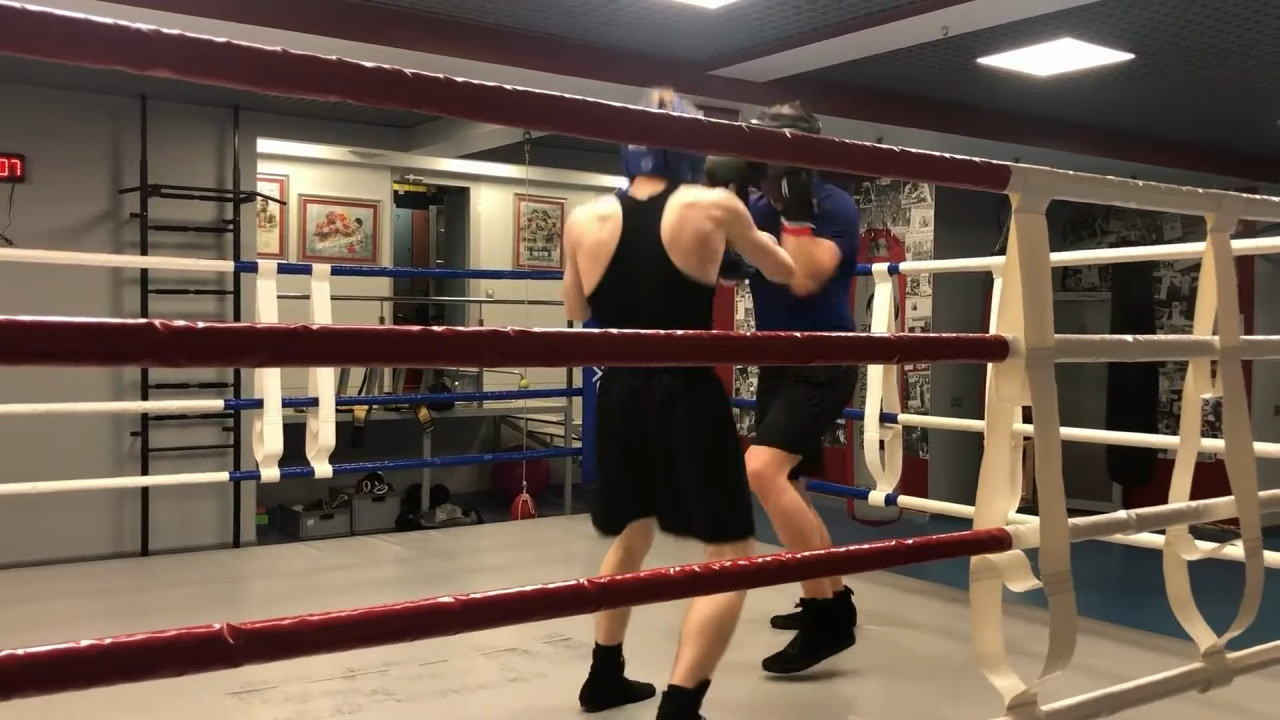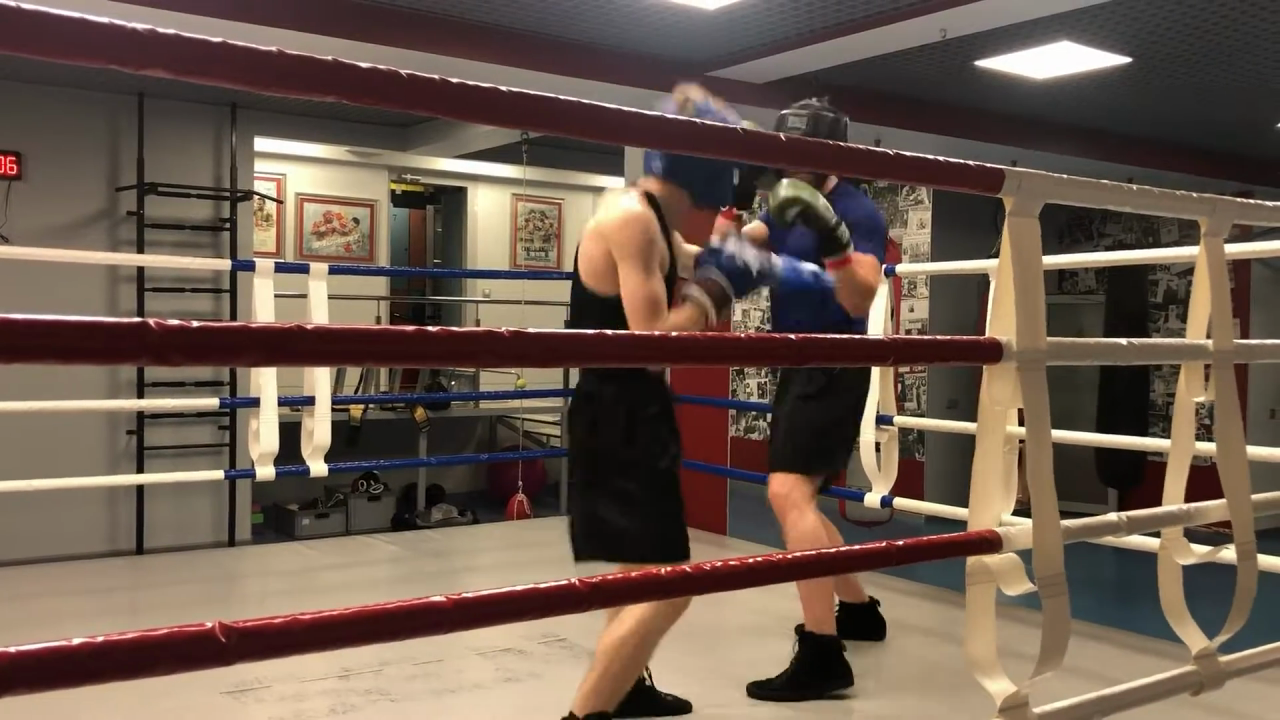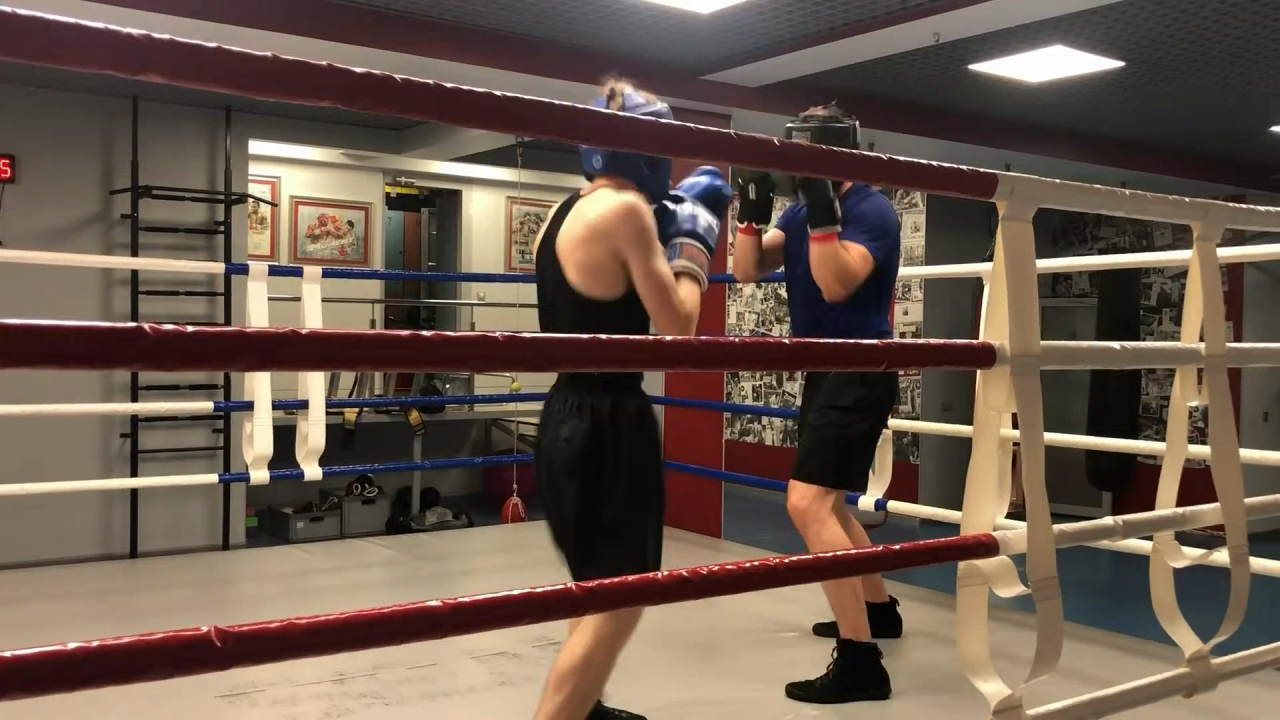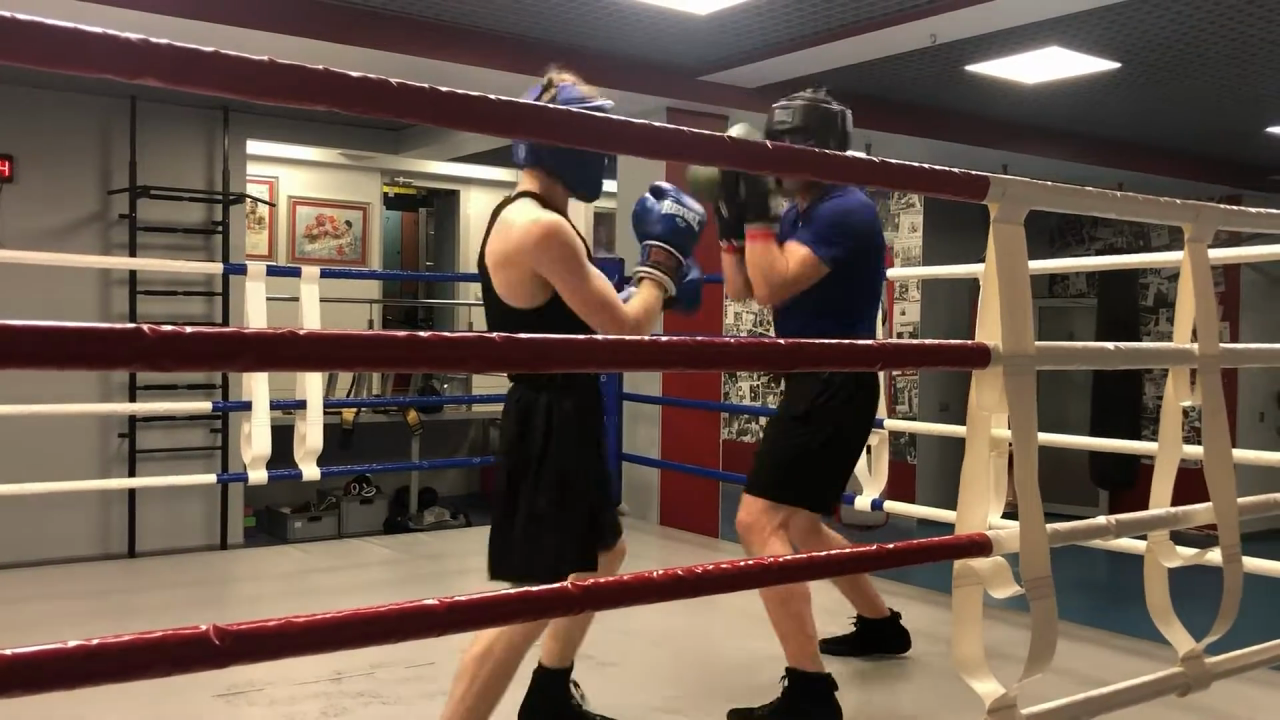
dt=0.7s
person 1, frame 1
left shoulder: (586, 220)
right shoulder: (713, 207)
right elbow: (784, 274)
right wrist: (750, 234)
left hip: (620, 402)
right hip: (688, 402)
left knee: (630, 537)
right knee: (727, 561)
person 1, frame 2
left shoulder: (648, 208)
right shoulder: (630, 219)
left elbow: (684, 261)
right elbow: (653, 338)
left wrist: (775, 267)
right wrist: (720, 283)
left hip: (629, 410)
right hip: (618, 417)
left knee: (649, 572)
right knee: (664, 589)
person 1, frame 3
left shoulder: (568, 208)
right shoulder: (623, 213)
right elbow: (676, 325)
left wrist: (686, 208)
right wrist: (693, 252)
left hip: (576, 416)
right hip: (604, 420)
left knee: (613, 577)
right knee: (616, 601)
person 1, frame 4
left shoulder: (526, 215)
right shoulder: (541, 229)
right elbow: (622, 331)
left wrist: (649, 277)
right wrist: (664, 257)
left hip: (564, 419)
right hip: (550, 425)
left knee: (603, 557)
person 2, frame 1
left shoulder: (836, 209)
right shoulder: (755, 199)
left elbow: (802, 280)
left wrist: (795, 207)
left hip: (822, 369)
right hip: (780, 367)
left knee: (763, 471)
right knee: (781, 482)
left ankle: (822, 615)
right ankle: (831, 600)
person 2, frame 2
left shoulder: (859, 213)
right shoulder: (785, 205)
left elbow: (859, 302)
left wrist: (832, 237)
left hip: (831, 368)
right hip: (798, 366)
left knee: (788, 495)
right knee: (799, 501)
left ankle: (821, 655)
right ankle: (858, 609)
person 2, frame 3
left shoulder: (873, 213)
right shoulder: (799, 213)
left elbow: (835, 286)
right elbow: (748, 272)
left wrist: (820, 208)
right wrist: (753, 206)
left hip: (858, 374)
right hip: (827, 373)
left knee: (808, 505)
right knee: (828, 502)
left ankle: (860, 661)
right ankle: (878, 609)
person 2, frame 4
left shoulder: (846, 212)
right shoulder: (799, 212)
left elbow: (772, 288)
right elbow: (743, 290)
left wrist: (757, 211)
right wrist: (733, 220)
left hip: (831, 386)
right hip: (819, 386)
left knee: (759, 522)
right knee: (800, 525)
right ankle: (880, 624)
